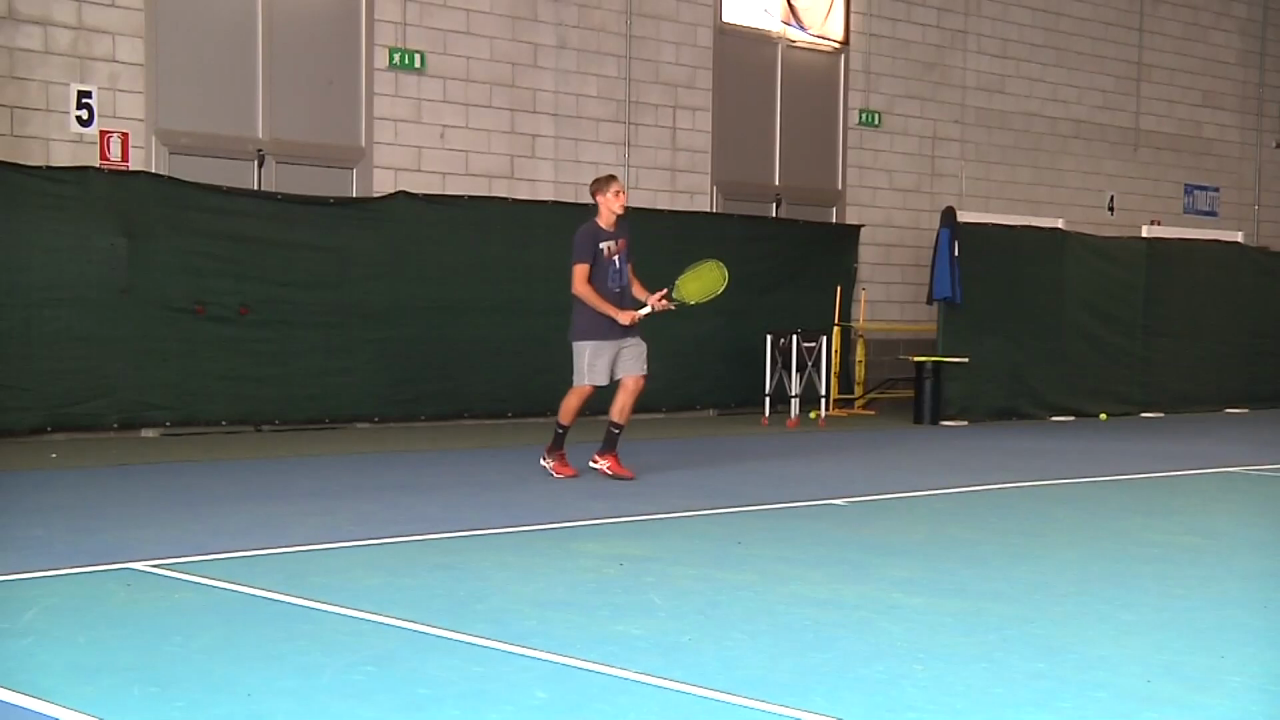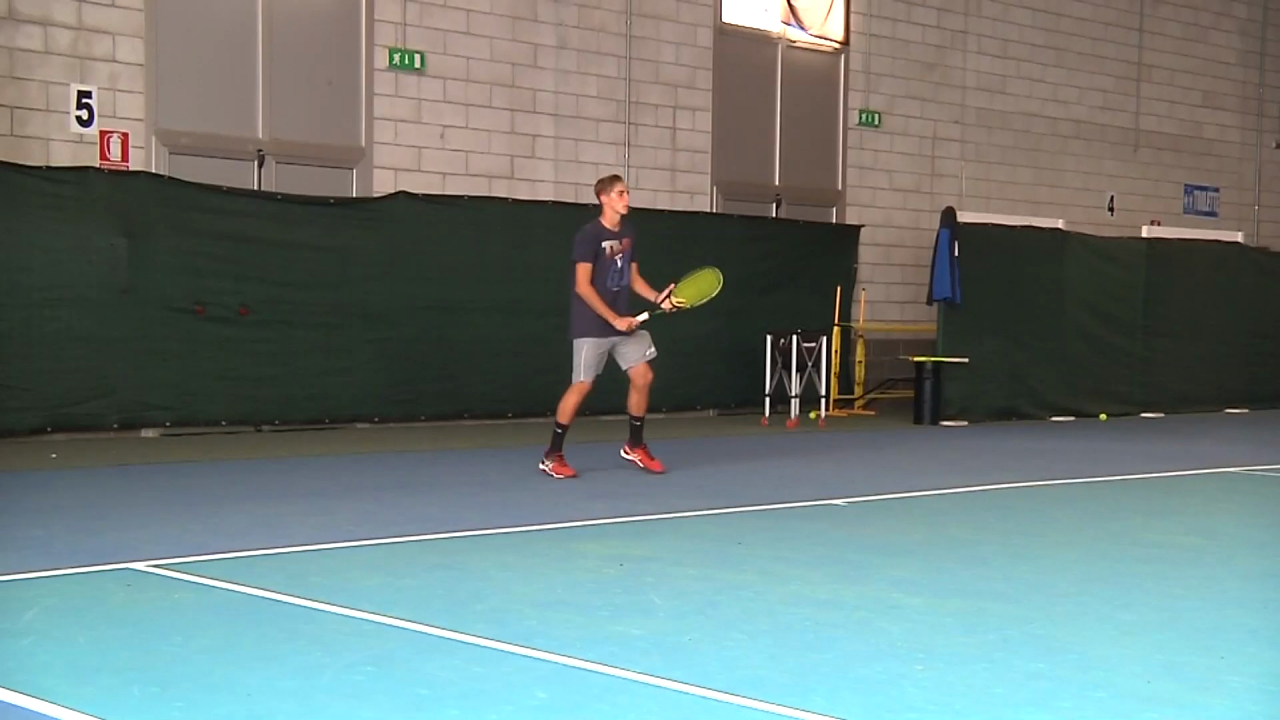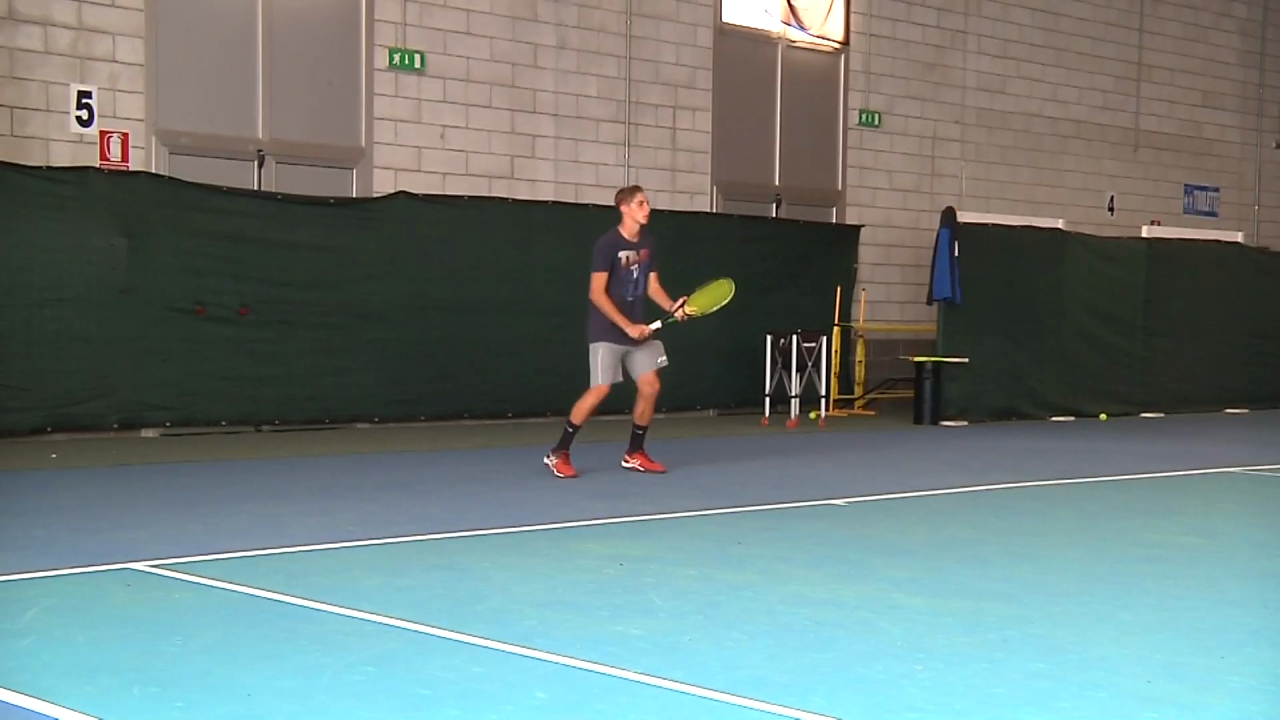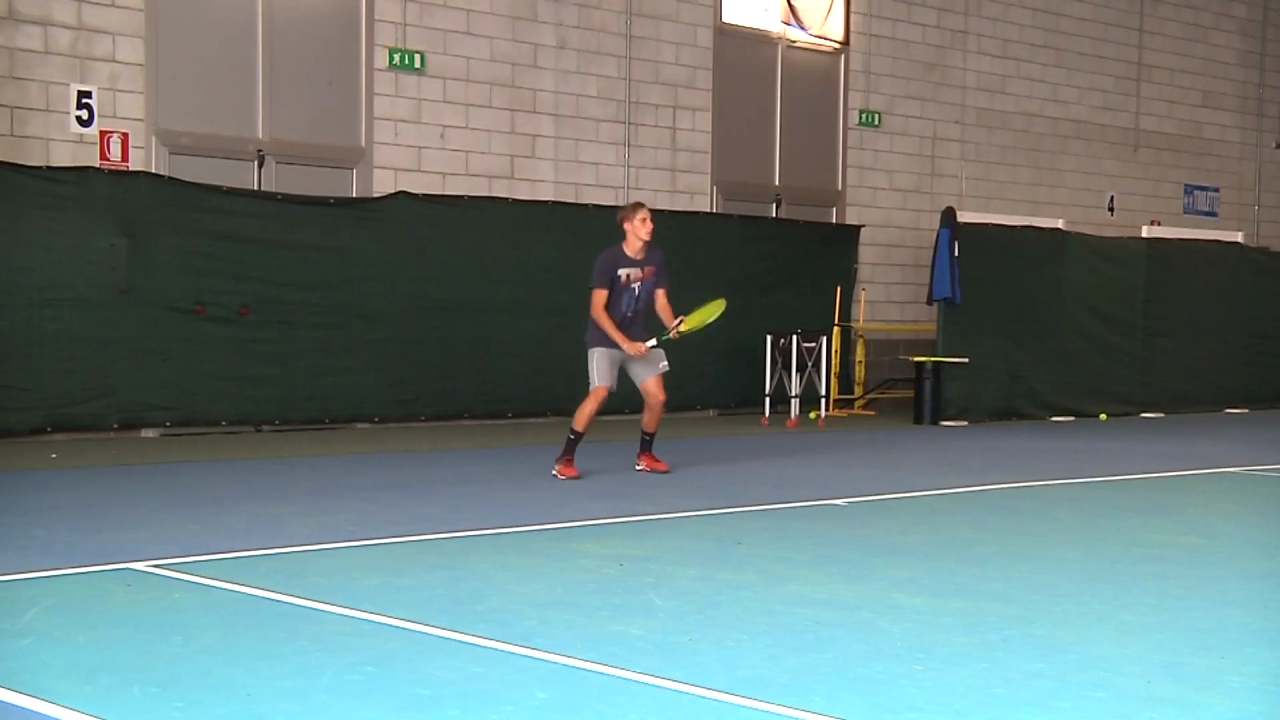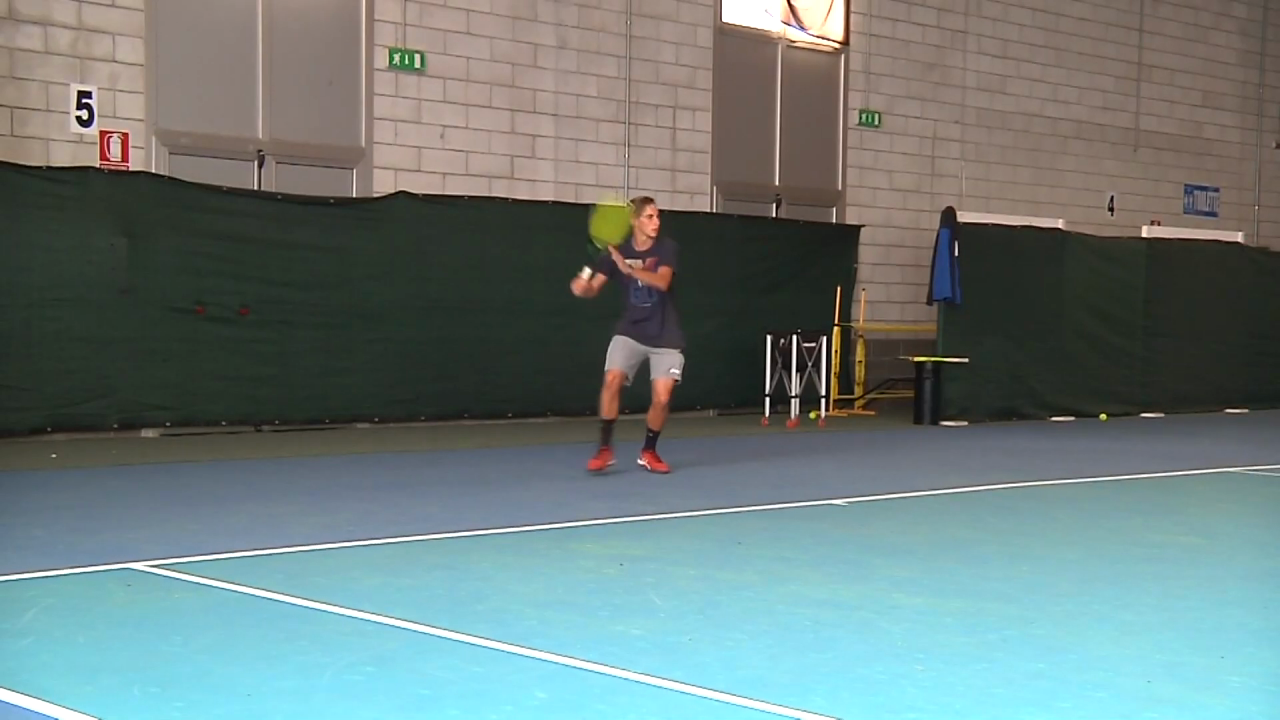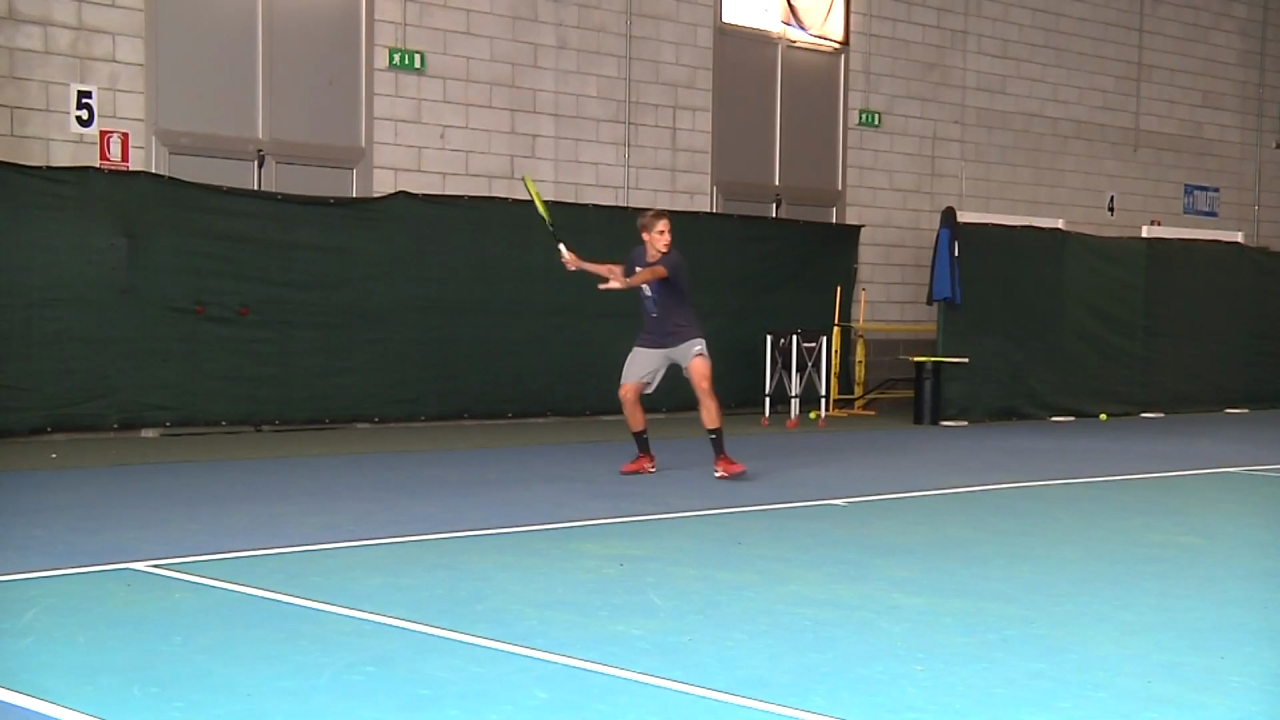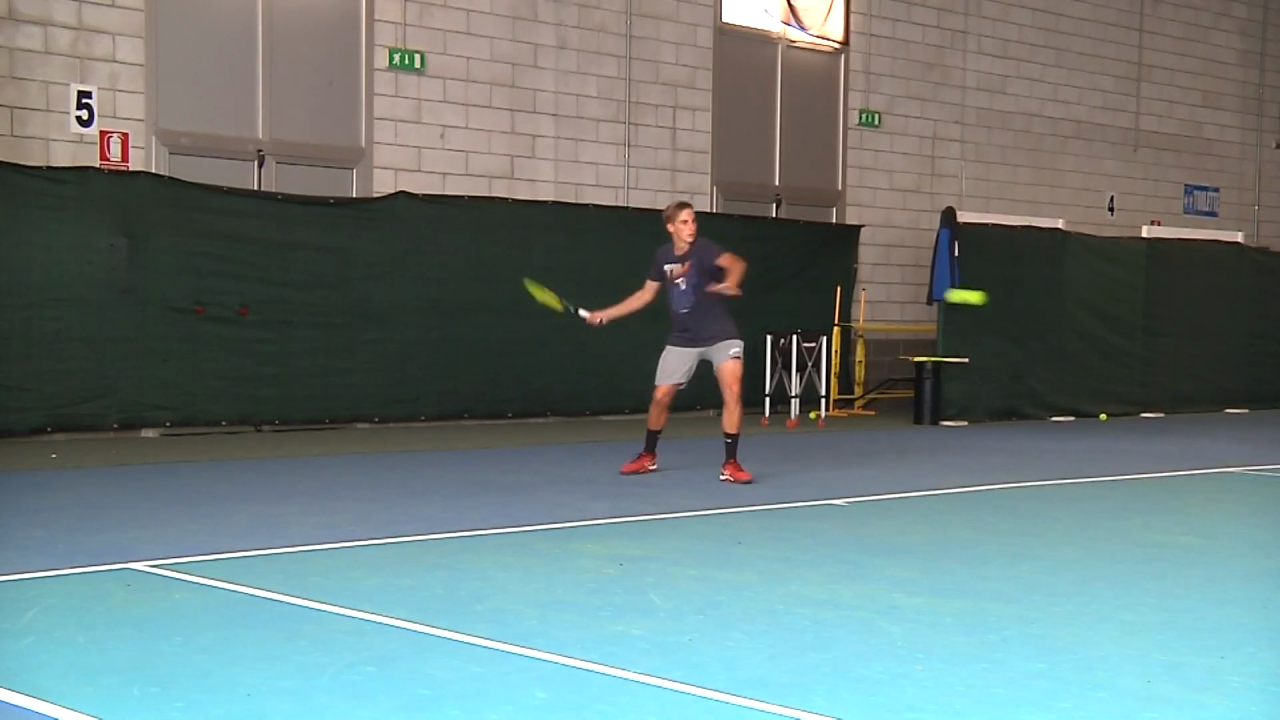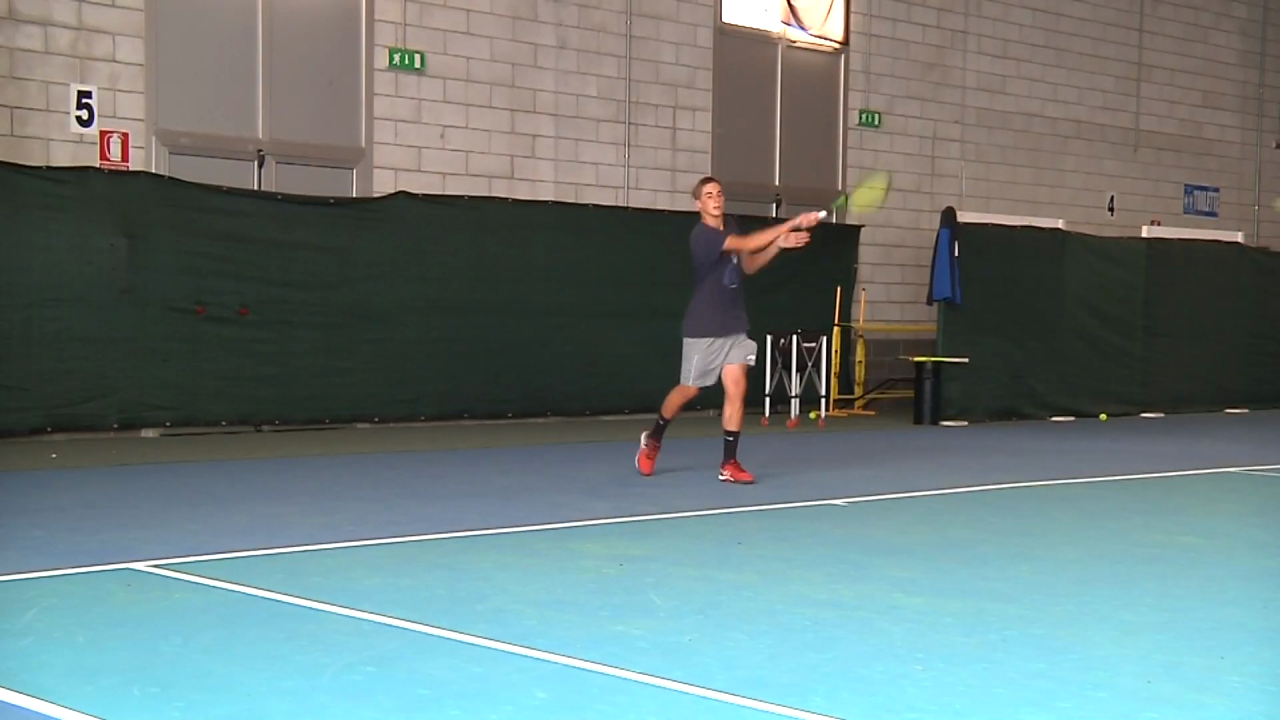
dt=0.3s
person 1, frame 1
left shoulder: (623, 232)
right shoulder: (587, 234)
right elbow: (578, 286)
left wrist: (648, 298)
right wrist: (617, 312)
left hip: (623, 328)
right hip: (593, 328)
left knee: (633, 383)
right knee: (585, 388)
left ankle: (606, 454)
right ankle: (553, 452)
person 1, frame 2
left shoulder: (628, 233)
right shoulder: (589, 234)
right elbow: (582, 285)
left wrist: (658, 297)
right wrist: (614, 318)
left hip: (622, 323)
right hip: (592, 324)
left knee: (643, 377)
right knee: (583, 384)
left ankle: (635, 446)
right ankle: (552, 455)
person 1, frame 3
left shoulder: (648, 242)
right shoulder: (607, 243)
left elbow: (652, 286)
right elbow: (596, 293)
left wrist: (672, 307)
right wrist: (627, 326)
left hip: (636, 329)
right hip: (606, 330)
left knee: (650, 387)
right knee: (600, 390)
left ankle: (634, 453)
right ankle: (559, 452)
person 1, frame 4
left shoulder: (656, 258)
right shoulder: (608, 259)
left elbow: (661, 302)
right elbow: (597, 309)
left wrist: (672, 324)
right wrist: (624, 342)
left hip: (640, 340)
right hip: (606, 340)
left knee: (657, 396)
right knee: (599, 394)
left ankle: (645, 454)
right ankle: (565, 458)
person 1, frame 5
left shoulder: (667, 247)
right shoulder: (617, 251)
left elbow: (663, 283)
right elbow: (593, 288)
left wrist: (628, 268)
right wrist: (582, 286)
left hip: (666, 336)
right hip: (630, 333)
left knee: (662, 397)
right knee: (612, 379)
left ankle: (649, 451)
right ankle: (604, 447)
person 1, frame 6
left shoulder: (672, 259)
right shoulder: (636, 254)
left elbow: (650, 275)
right elbow: (621, 272)
left wrist: (624, 282)
right wrist: (581, 265)
left hip: (686, 336)
right hip: (651, 341)
left knee: (704, 387)
right knee: (627, 394)
left ankle: (721, 459)
right ankle: (645, 456)
person 1, frame 7
left shoulder: (704, 247)
right shoulder: (661, 256)
left elbow: (735, 263)
right elbow: (645, 295)
left wrist: (730, 282)
right wrist: (608, 313)
left hip: (719, 334)
right hip: (682, 338)
left knee: (732, 389)
right knee: (661, 396)
left ankle: (730, 463)
right ankle: (648, 455)
person 1, frame 8
left shoulder: (730, 228)
right shoulder: (702, 235)
left elbow: (746, 266)
right elbow: (749, 244)
left wrist: (780, 244)
right wrist: (791, 225)
left hip: (734, 325)
right hip: (704, 327)
left knee: (736, 389)
right knee: (689, 389)
left ankle: (730, 464)
right ankle: (652, 439)
